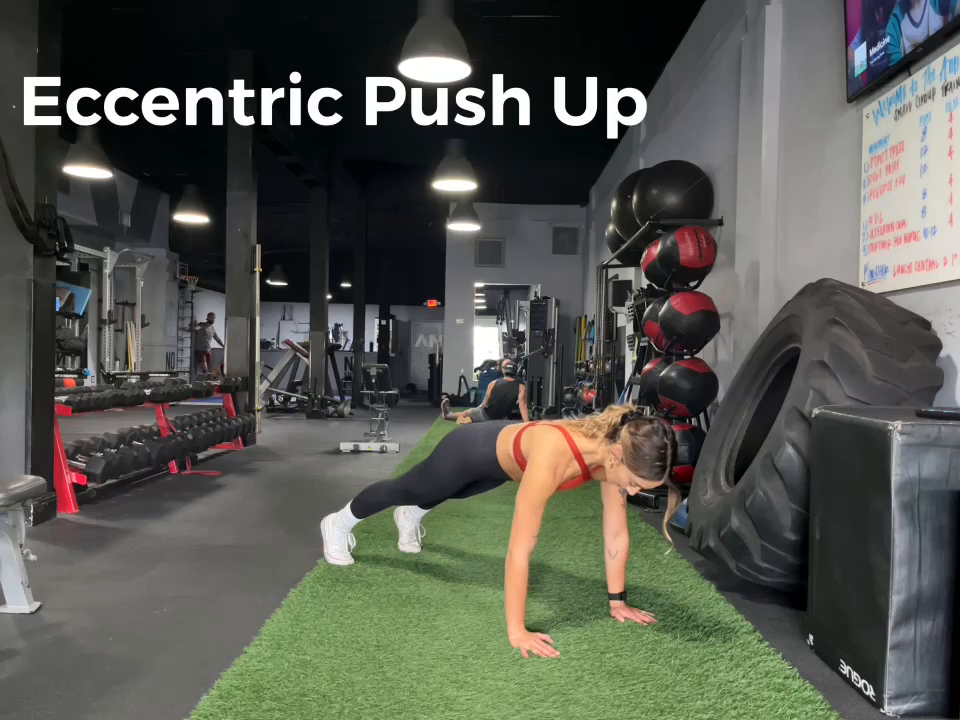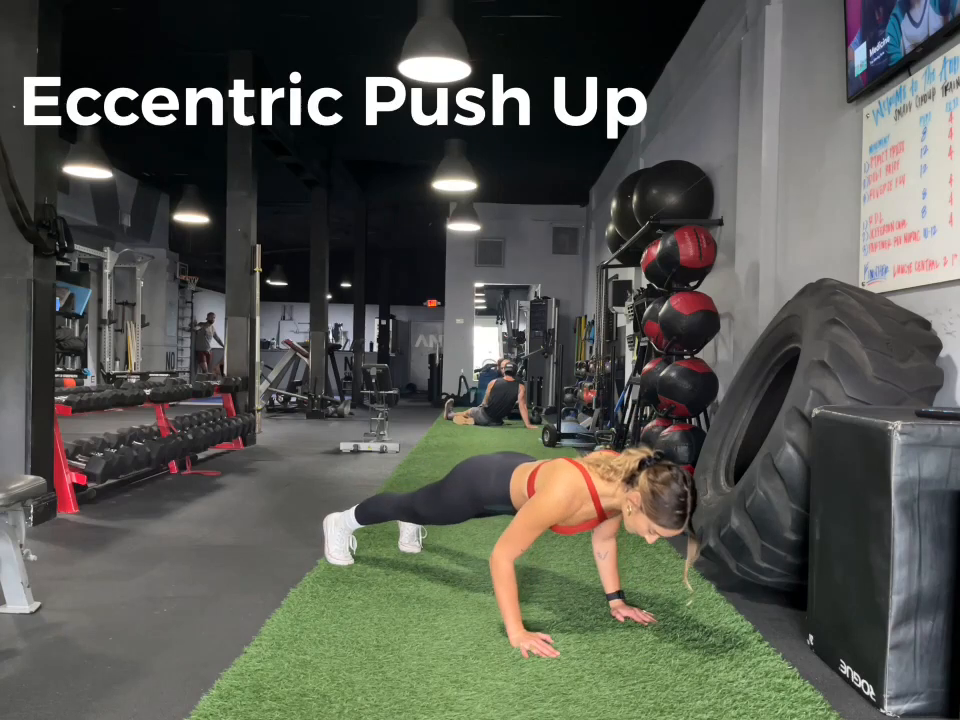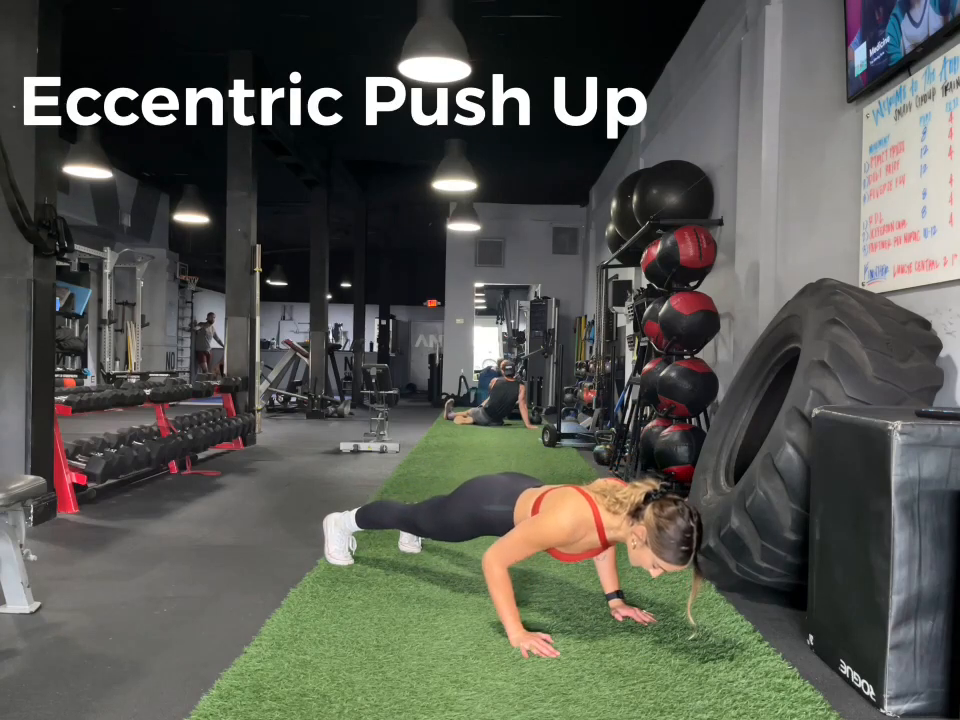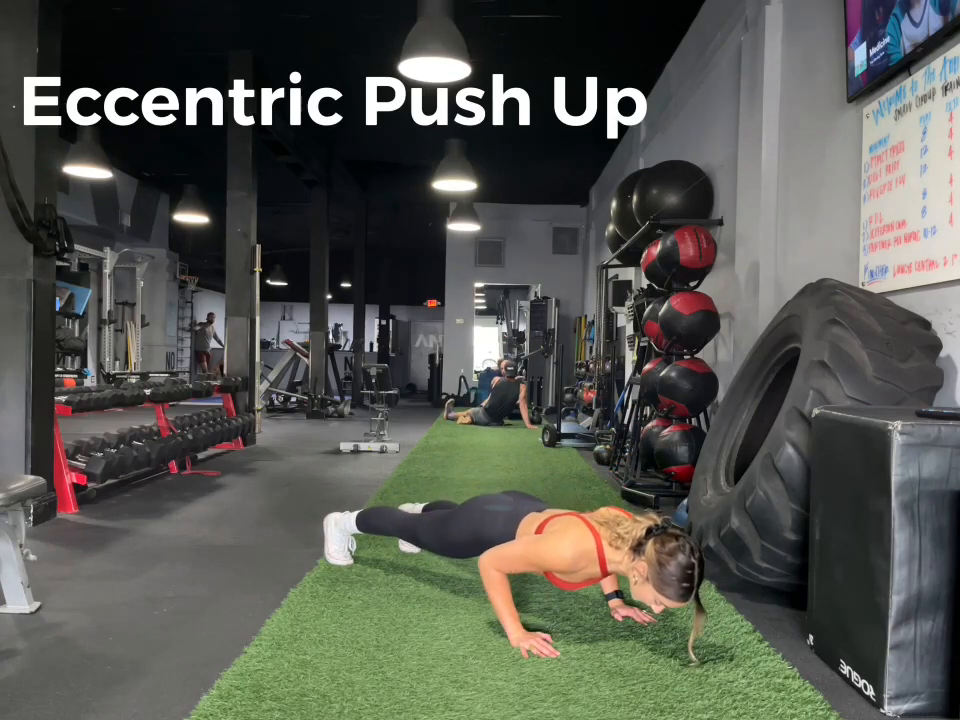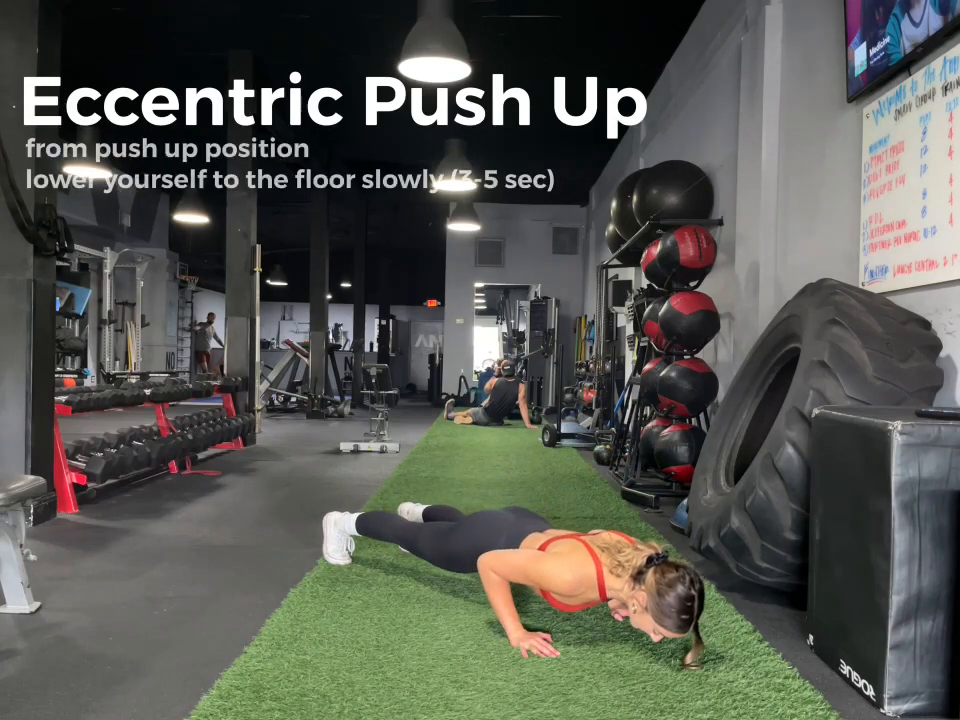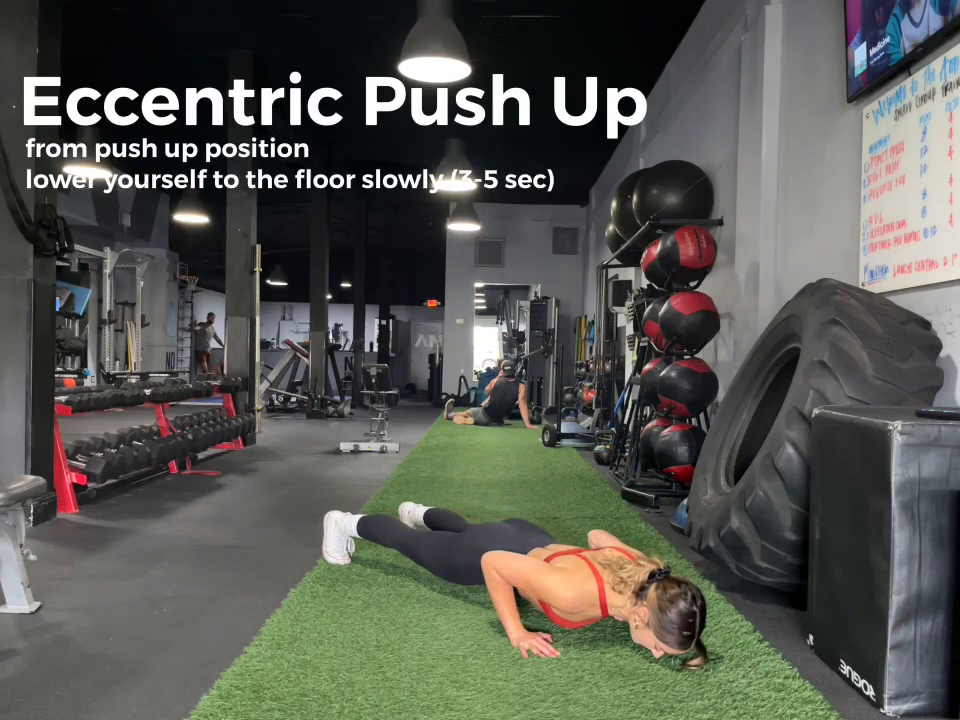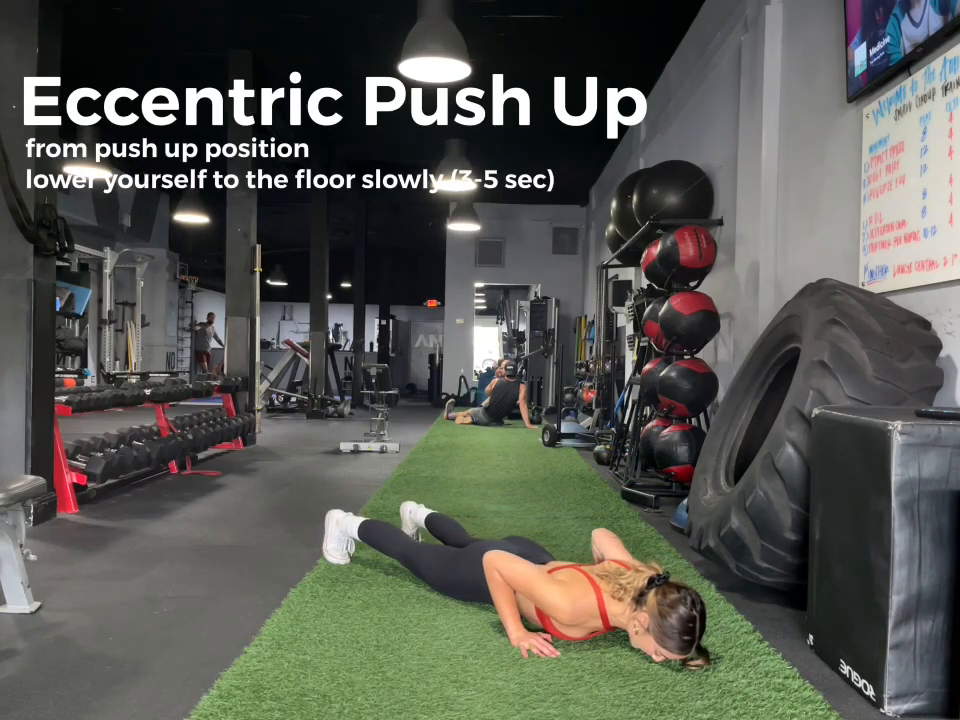
dt=0.7s
person 1, frame 1
left shoulder: (615, 451)
right shoulder: (553, 456)
left elbow: (617, 533)
right elbow: (520, 551)
left wrist: (618, 600)
right wrist: (516, 631)
left hip: (504, 453)
right hip: (472, 451)
left knee: (447, 496)
right knee: (405, 490)
left ankle: (409, 518)
right ankle: (338, 522)
person 1, frame 2
left shoulder: (626, 482)
right shoulder: (566, 492)
left elbow: (604, 539)
right elbow: (501, 557)
left wrist: (615, 599)
right wrist: (517, 632)
left hip: (517, 474)
right hip: (483, 484)
right knee: (409, 505)
left ankle: (412, 528)
right ankle: (342, 522)
person 1, frame 3
left shoulder: (631, 506)
right shoulder: (570, 520)
right elbow: (493, 560)
left wrist: (614, 598)
right wrist: (516, 632)
left hip: (521, 494)
right hip: (487, 505)
right knee: (414, 519)
left ankle: (414, 526)
right ankle: (342, 522)
person 1, frame 4
left shoulder: (636, 535)
right shoulder: (572, 550)
right elbow: (489, 564)
left wrist: (614, 599)
right wrist: (516, 633)
left hip: (524, 514)
right hip: (488, 527)
left knee: (449, 514)
right knee: (414, 532)
left ankle: (417, 509)
right ankle: (343, 522)
person 1, frame 5
left shoulder: (638, 557)
right shoulder: (573, 575)
right elbow: (489, 564)
left wrist: (612, 600)
right wrist: (516, 634)
left hip: (526, 529)
right hip: (490, 542)
left knee: (458, 522)
right knee: (412, 538)
left ankle: (416, 511)
right ankle: (343, 522)
person 1, frame 6
left shoulder: (639, 568)
right shoulder: (574, 593)
left elbow: (597, 536)
right elbow: (492, 563)
right wrist: (516, 634)
left hip: (528, 541)
right hip: (494, 552)
left knee: (463, 530)
right knee: (413, 544)
left ankle: (417, 512)
right ankle: (345, 523)
person 1, frame 7
left shoulder: (638, 578)
right shoulder: (573, 606)
left elbow: (600, 534)
right elbow: (494, 563)
right wrist: (516, 633)
left hip: (528, 556)
right hip: (487, 571)
left knee: (464, 542)
right knee: (414, 556)
left ankle: (417, 514)
right ankle: (346, 524)
